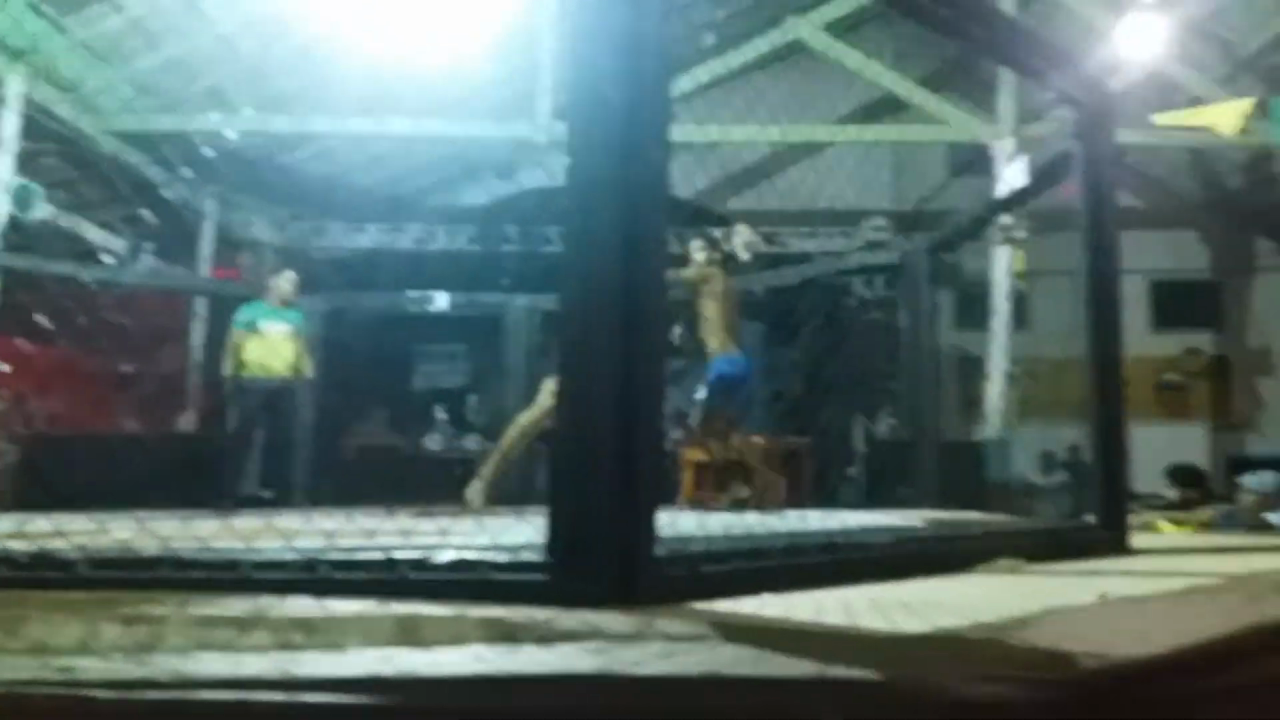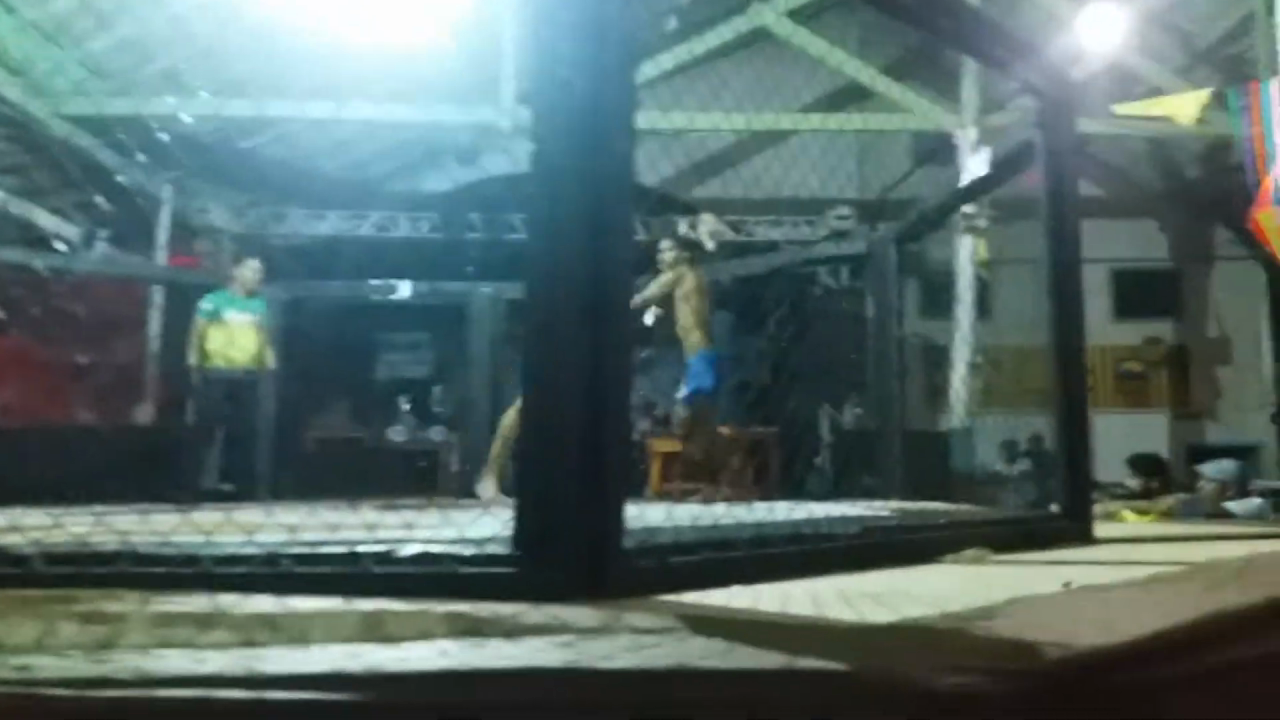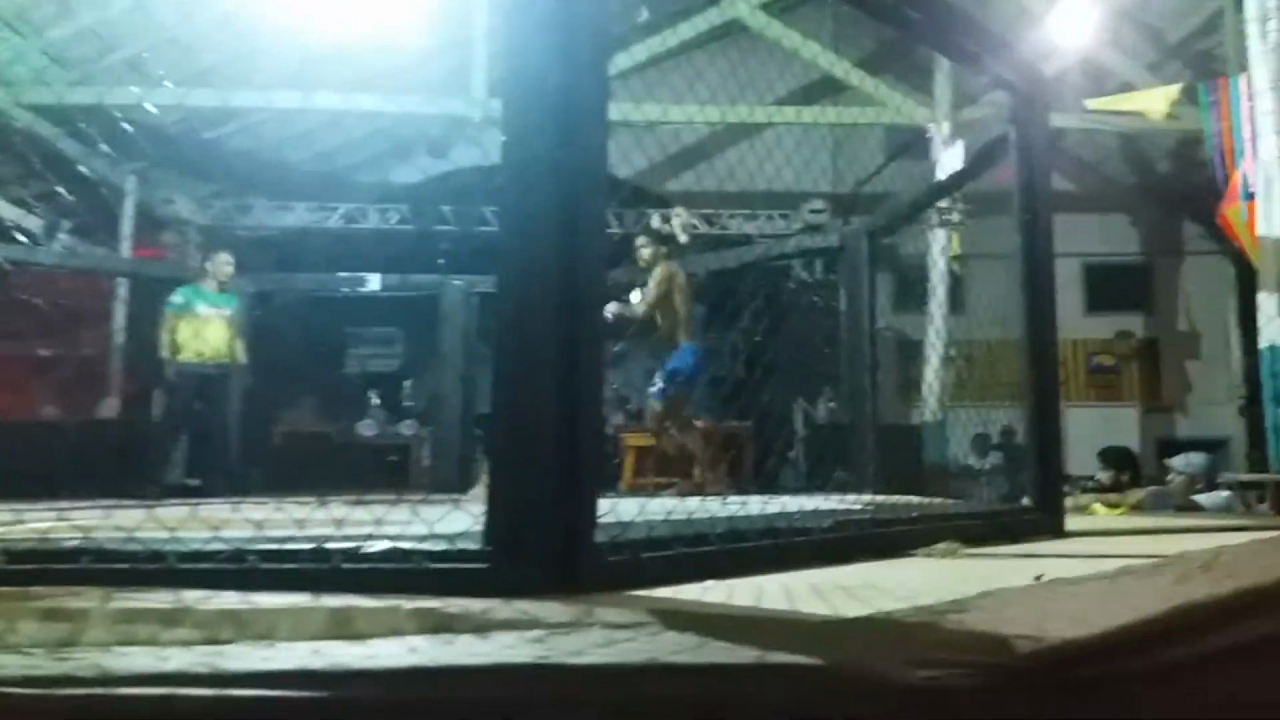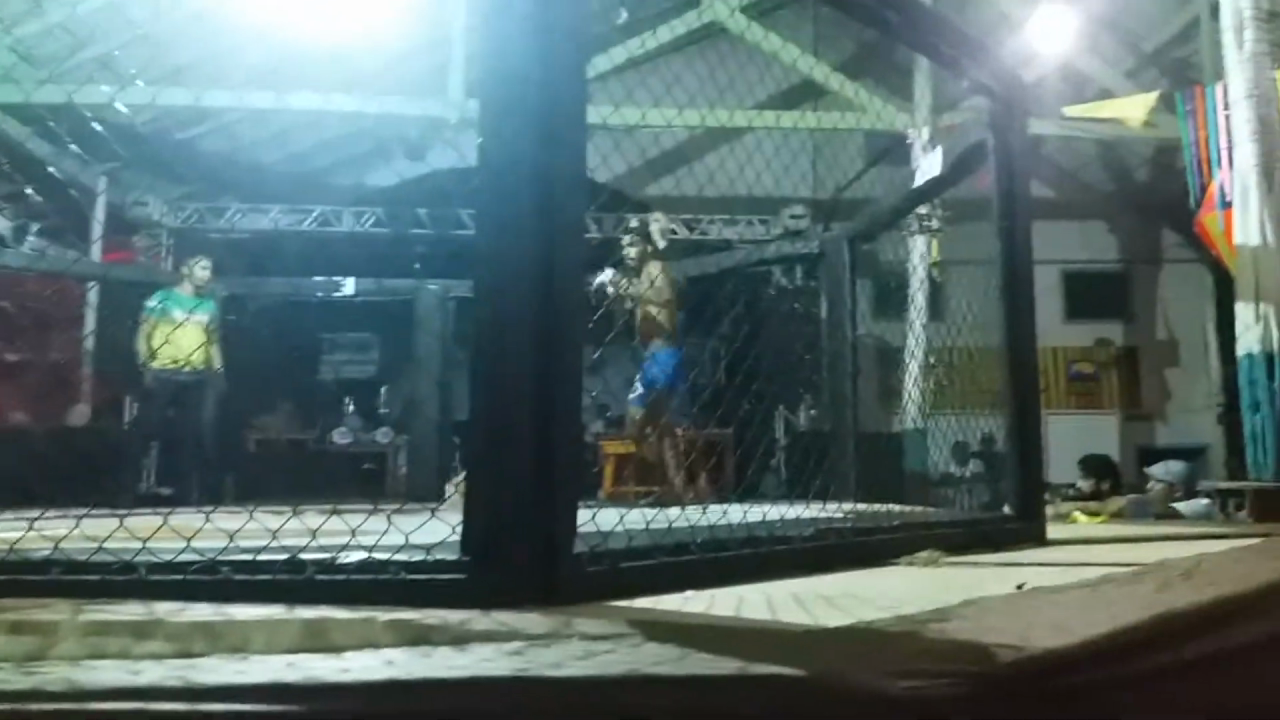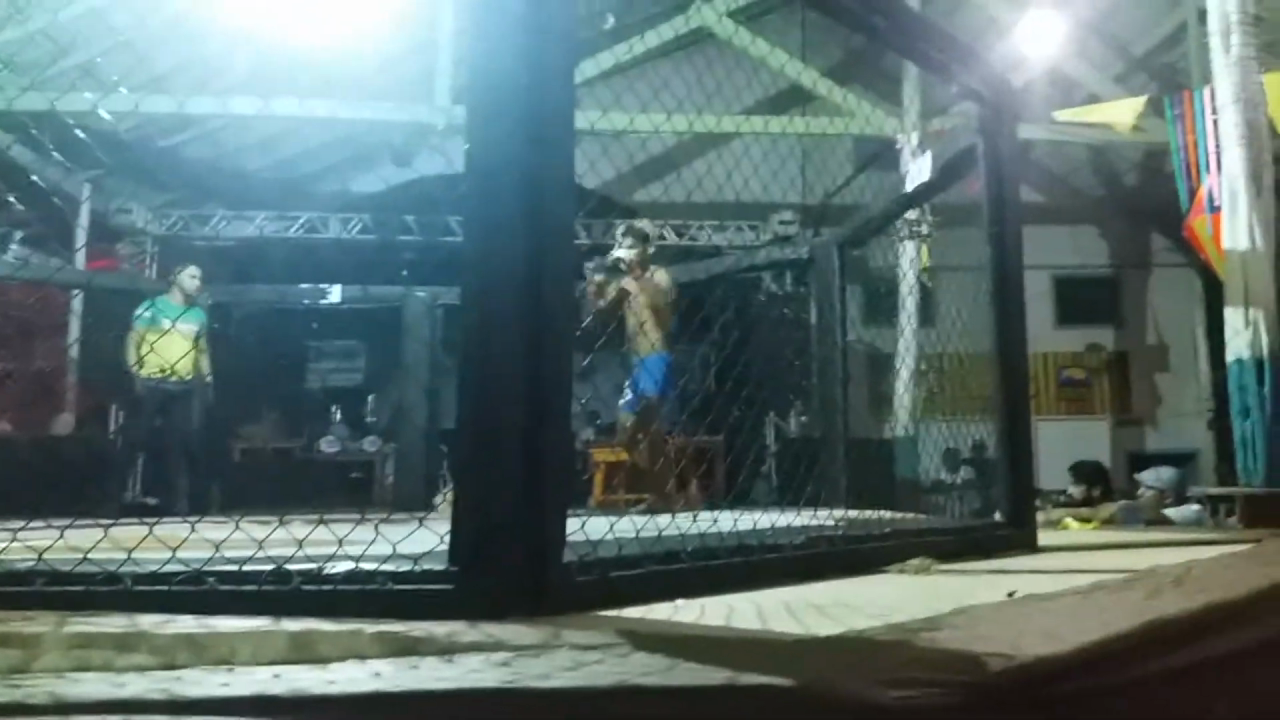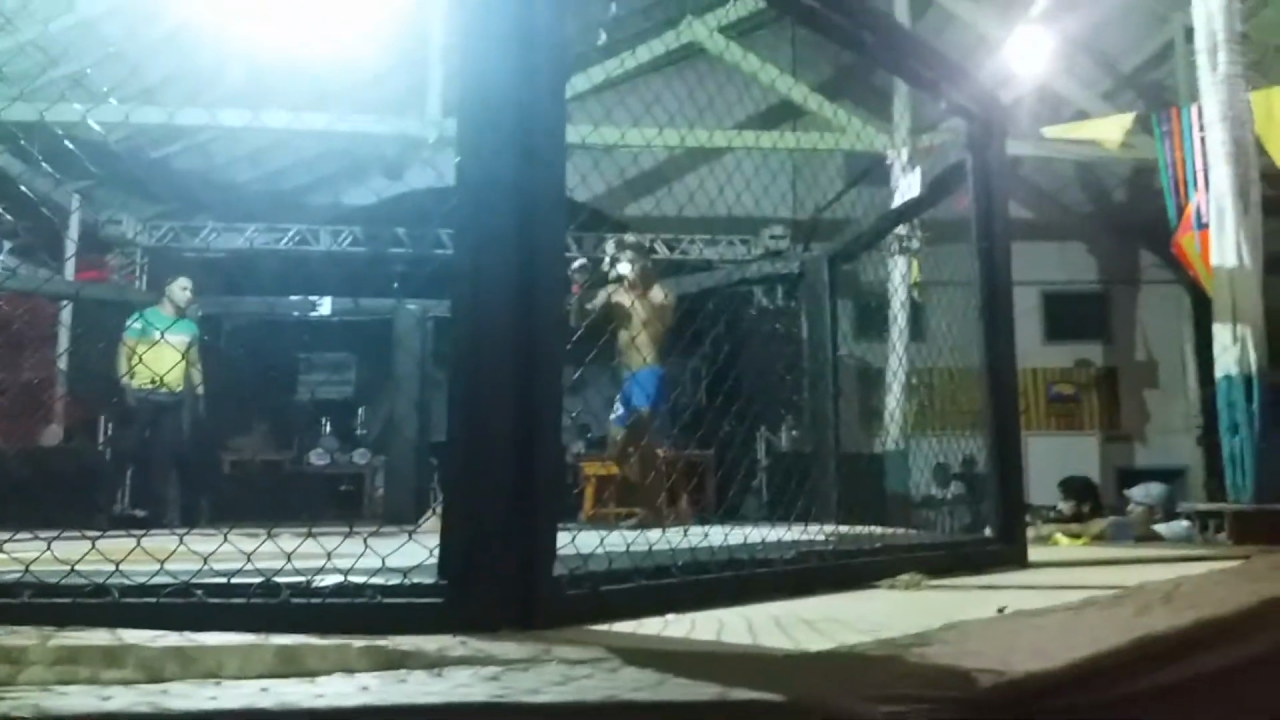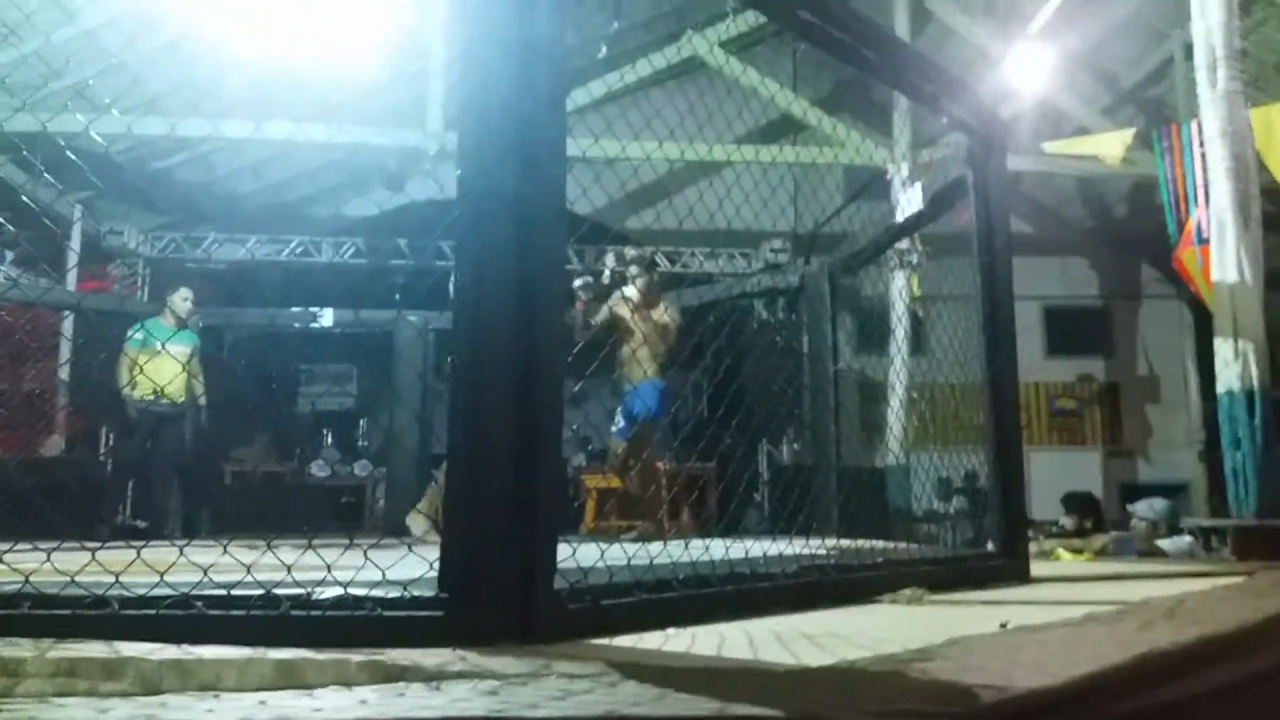
dt=0.1s
person 1, frame 1
left shoulder: (708, 274)
right shoulder: (717, 280)
left elbow: (673, 277)
left hip: (723, 363)
right hip: (735, 362)
left knee: (702, 426)
right knee: (727, 428)
left ankle: (739, 482)
right ankle: (767, 479)
person 1, frame 2
left shoulder: (677, 274)
right shoulder: (695, 276)
left elbow: (641, 301)
right wrist: (656, 311)
left hip: (701, 360)
right hip: (704, 359)
left knee: (684, 427)
right knee: (700, 428)
person 1, frame 3
left shoulder: (663, 270)
right shoulder: (670, 270)
left elbow: (644, 310)
left wrist: (619, 309)
left hip: (683, 354)
right hip: (680, 353)
left knee: (657, 417)
right knee: (677, 420)
left ankle: (702, 476)
right ankle: (704, 475)
person 1, frame 4
left shoulder: (656, 268)
right shoulder: (635, 277)
left elbow: (661, 297)
right elbow: (629, 306)
left wrist: (621, 286)
right wrist: (615, 291)
left hip: (665, 356)
right hip: (651, 358)
left knee: (646, 424)
right knee: (660, 425)
left ankle: (673, 486)
right ankle: (677, 486)
person 1, frame 5
left shoulder: (659, 275)
right shoulder: (623, 282)
left elbow: (663, 297)
right elbow: (596, 309)
right wrist: (595, 284)
left hip: (656, 362)
right hip: (639, 364)
left knee: (643, 430)
right knee: (642, 430)
left ankle: (662, 493)
right ankle: (663, 493)
person 1, frame 6
left shoulder: (659, 292)
right shoulder: (614, 292)
left elbow: (662, 319)
right elbow: (577, 320)
left wrist: (634, 289)
right wrist: (579, 285)
left hip: (648, 376)
right hip: (628, 379)
left knee: (641, 443)
right knee: (620, 444)
left ankle: (652, 508)
right ankle: (652, 506)
person 1, frame 7
left shoulder: (665, 311)
right shoulder: (617, 306)
left elbow: (664, 342)
right elbow: (583, 333)
left wrist: (638, 308)
right wrist: (584, 301)
left hip: (650, 389)
right hip: (629, 392)
left knee: (642, 456)
right knee: (619, 457)
left ankle: (651, 520)
right ankle: (651, 517)
person 2, frame 1
left shoulder: (295, 316)
right shoulder: (249, 311)
left elbow: (301, 350)
right elbow: (232, 345)
left wrist: (309, 378)
right wrist: (228, 378)
left hip: (285, 385)
right hip: (253, 383)
left knee: (283, 439)
right knee: (242, 436)
right ankle: (233, 492)
person 2, frame 2
left shoulder: (259, 306)
right shoulder: (213, 301)
left elbow: (265, 341)
right elbow: (195, 336)
left wrist: (272, 370)
right wrist: (194, 368)
left hip: (248, 377)
right hip: (216, 375)
left knee: (246, 432)
right knee: (205, 429)
left ankle: (241, 484)
right ankle: (194, 483)
person 2, frame 3
left shoulder: (231, 300)
right shoulder: (184, 294)
left elbow: (236, 336)
right elbow: (166, 329)
left wrist: (243, 365)
right wrist: (167, 361)
left hip: (219, 372)
right hip: (187, 369)
left knee: (218, 427)
right knee: (173, 422)
left ankle: (215, 480)
right ankle: (157, 477)
person 2, frame 4
left shoulder: (210, 306)
right shoulder: (162, 299)
left elbow: (213, 342)
right elbow: (142, 335)
left wrist: (220, 373)
right wrist: (145, 367)
left hip: (195, 380)
right hip: (162, 376)
left knee: (193, 435)
right knee: (145, 430)
left ankle: (191, 490)
right ankle: (126, 485)
person 2, frame 5
left shoulder: (198, 314)
right shoulder: (151, 307)
left elbow: (202, 351)
right elbow: (132, 343)
left wrist: (208, 383)
right wrist: (135, 376)
left hip: (183, 388)
right hip: (151, 385)
left knee: (179, 444)
right knee: (134, 439)
left ankle: (175, 500)
person 2, frame 6
left shoulder: (190, 327)
right shoulder: (142, 319)
left elbow: (194, 363)
right elbow: (123, 355)
left wrist: (200, 395)
right wrist: (126, 387)
left hip: (173, 400)
right hip: (141, 397)
left knee: (165, 457)
right knee: (125, 451)
left ankle: (161, 511)
person 2, frame 7
left shoulder: (191, 337)
right shoulder: (143, 329)
left elbow: (195, 374)
right elbow: (124, 365)
left wrist: (202, 406)
right wrist: (127, 398)
left hip: (175, 411)
right hip: (143, 408)
left knee: (166, 468)
right knee: (127, 462)
left ankle: (162, 522)
